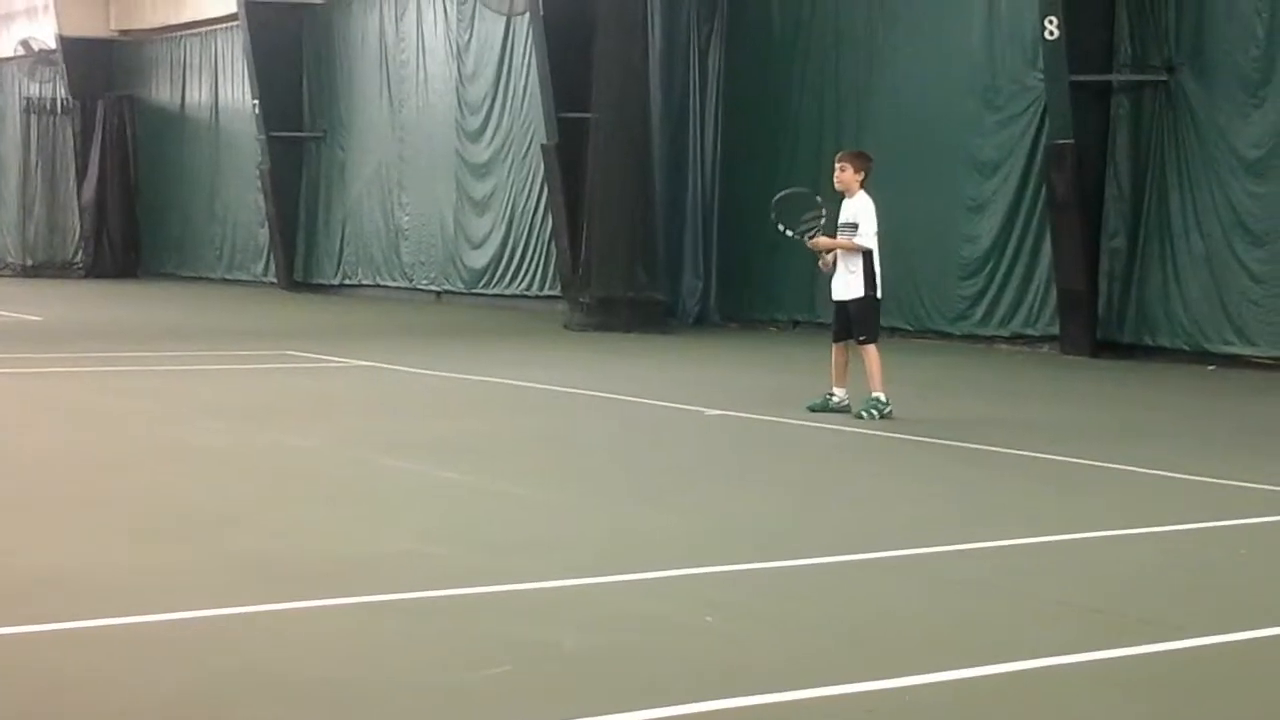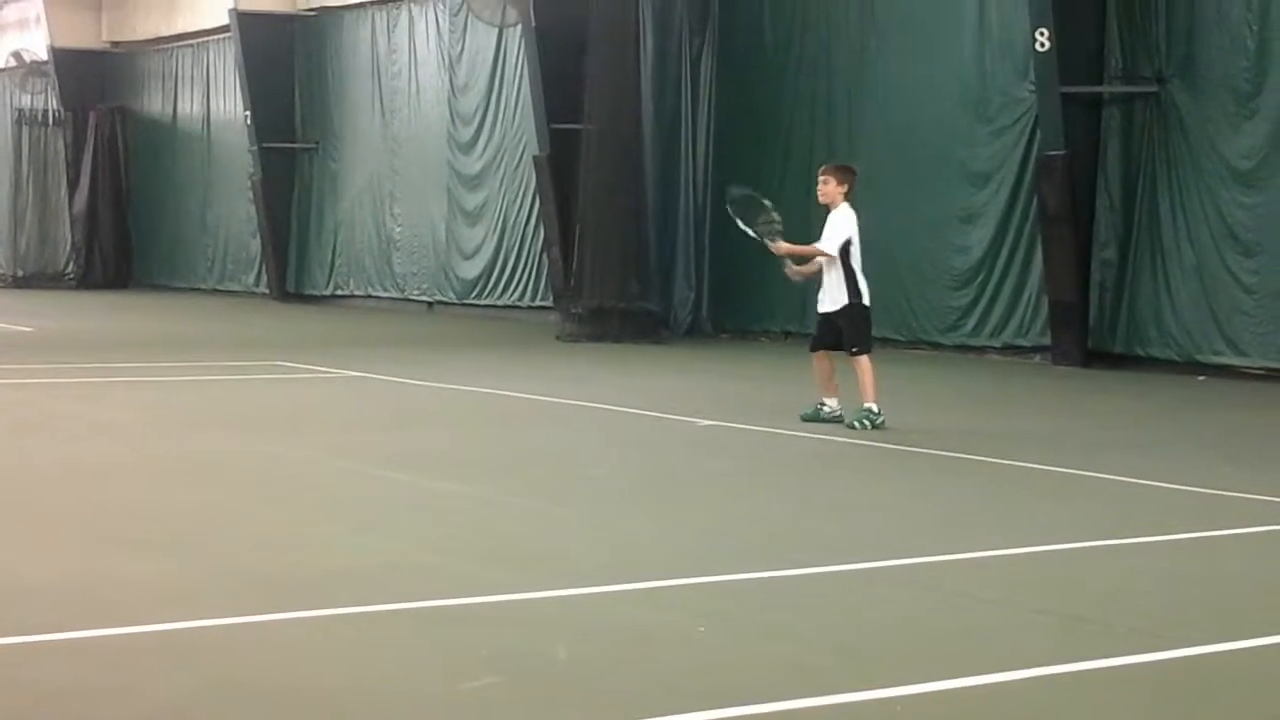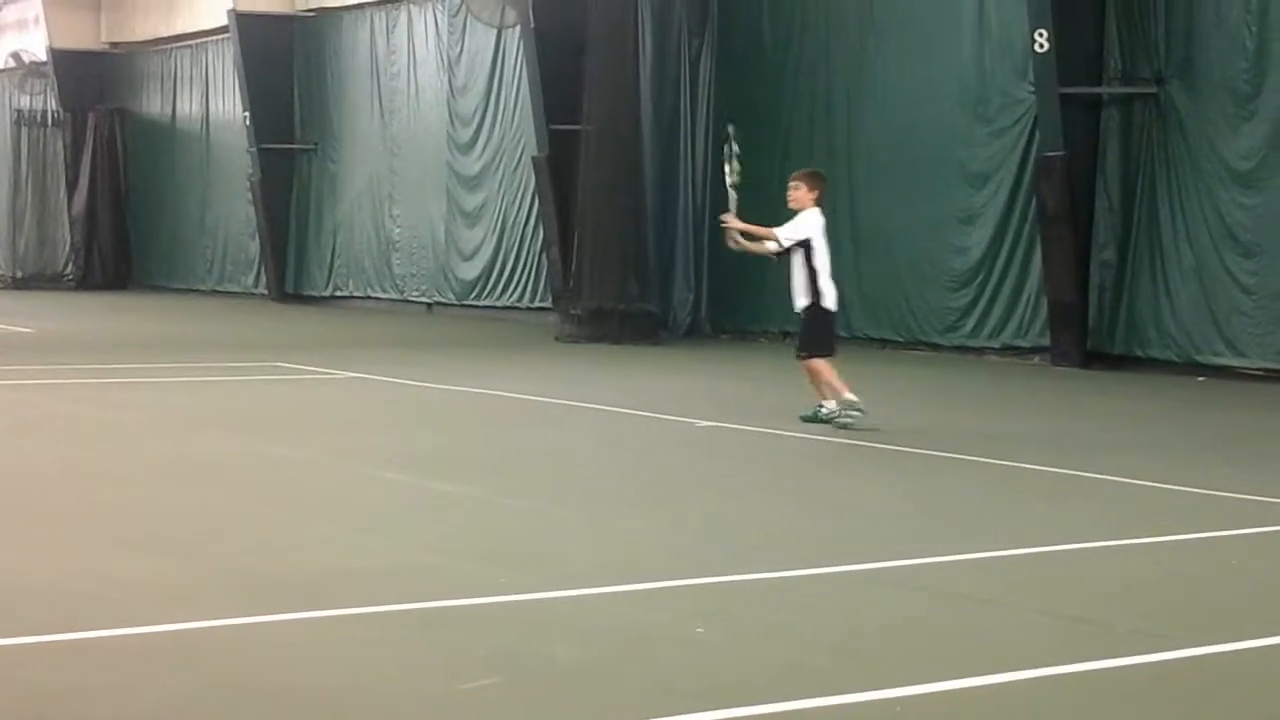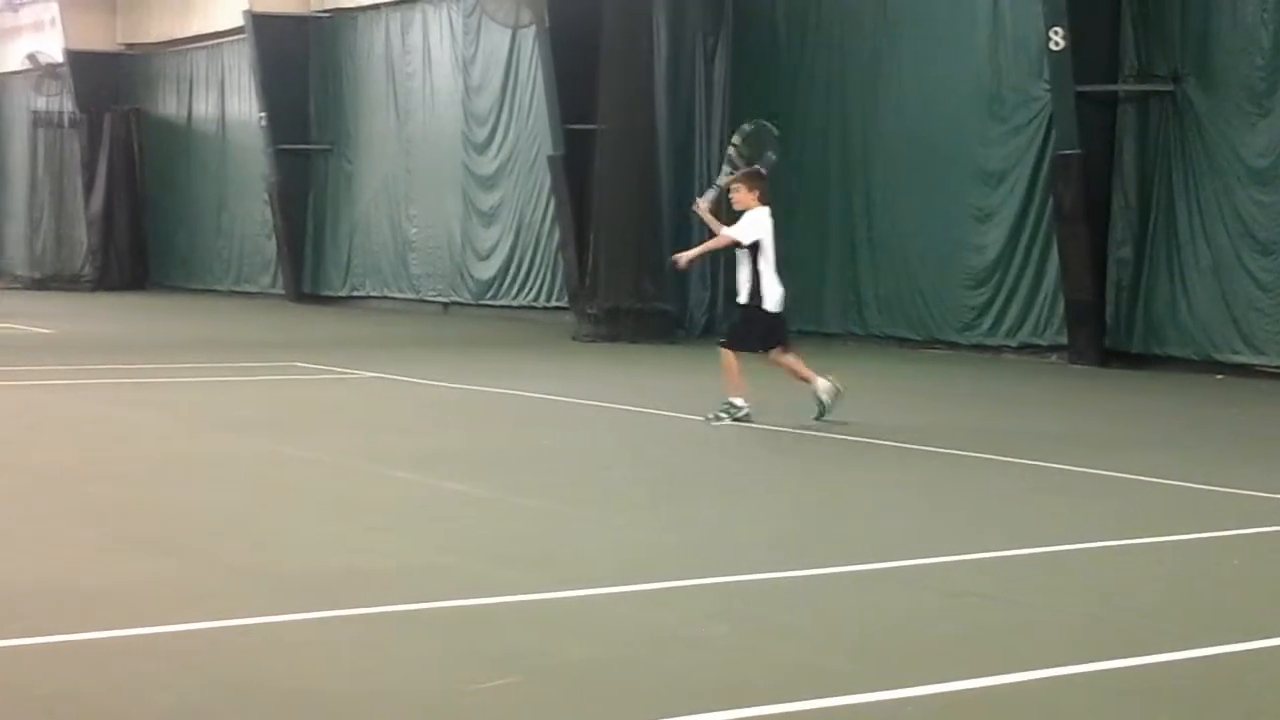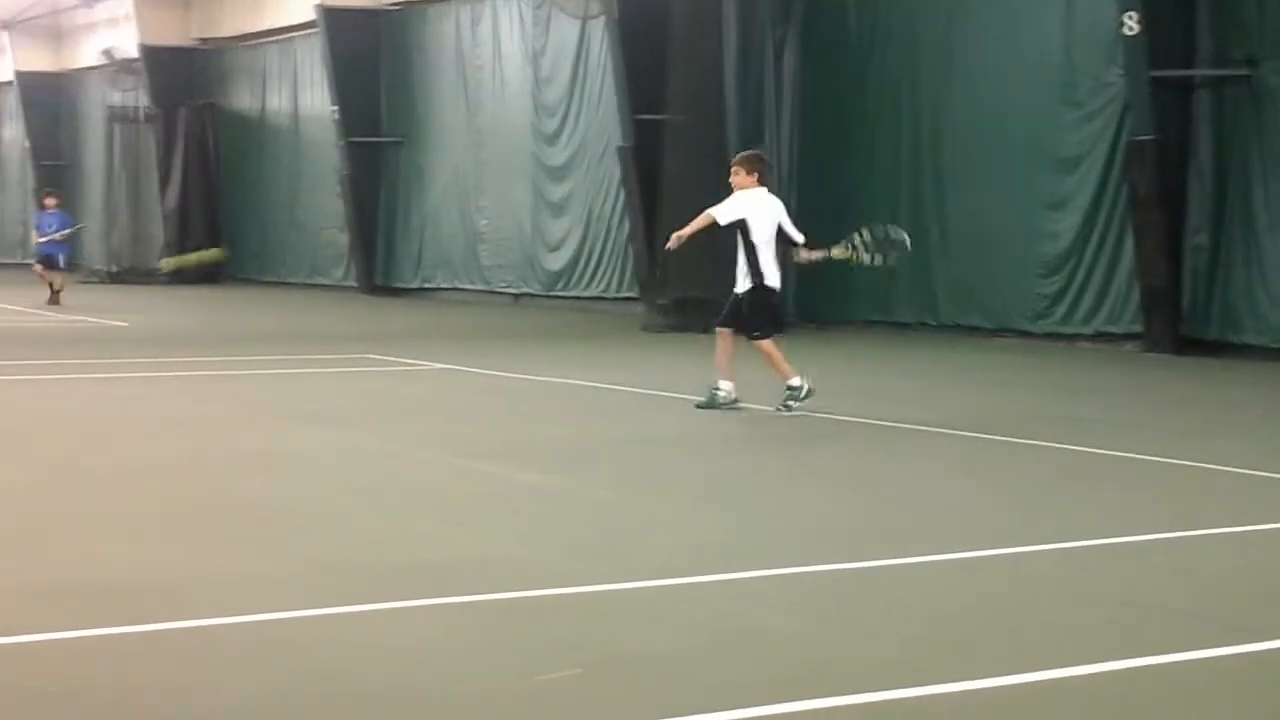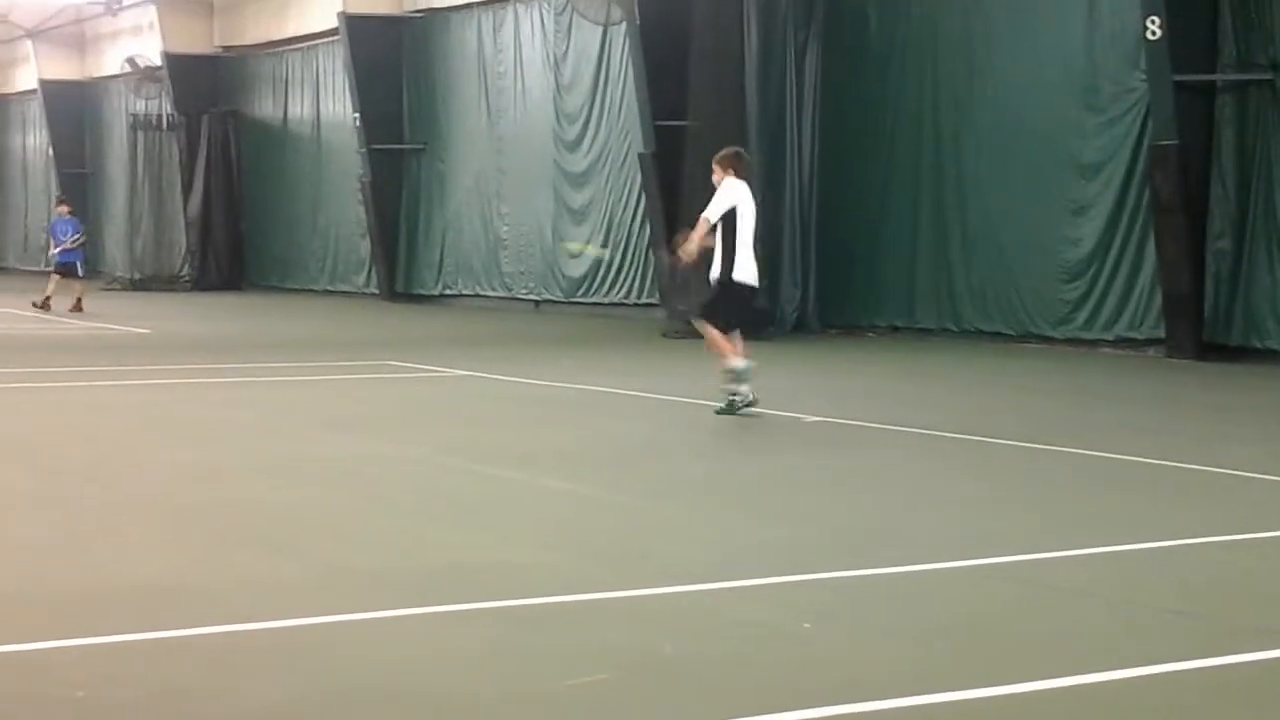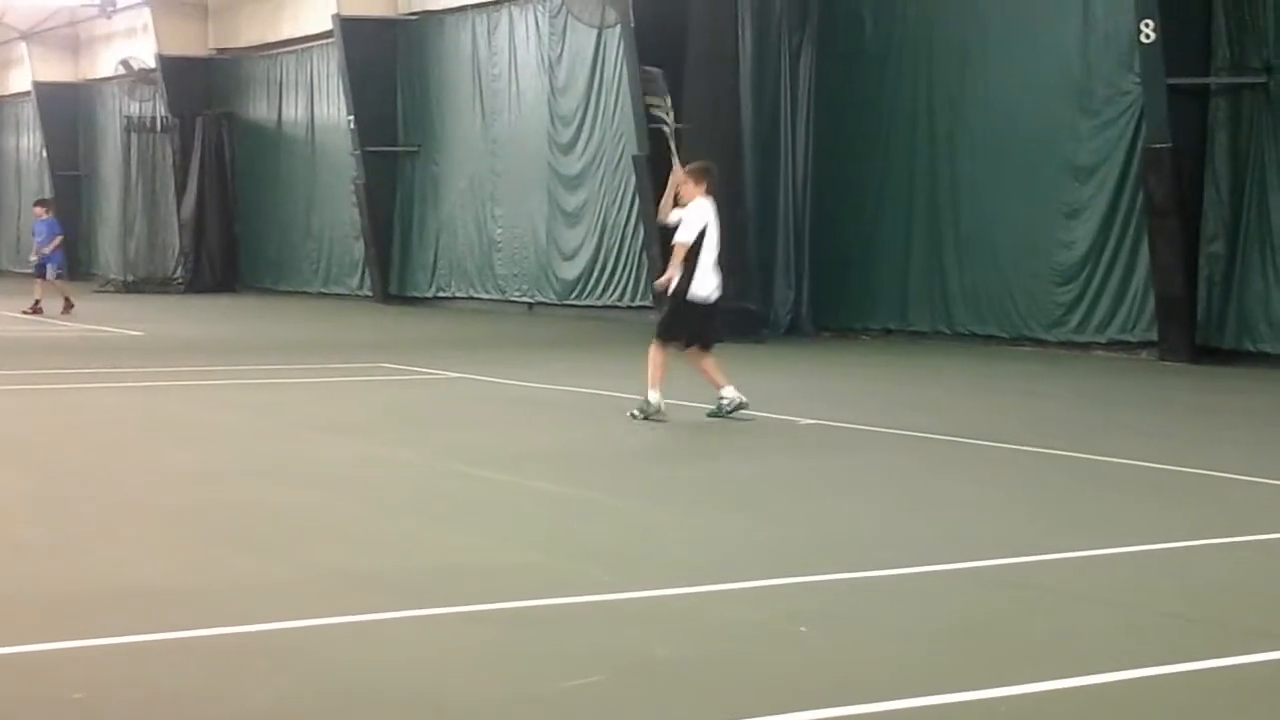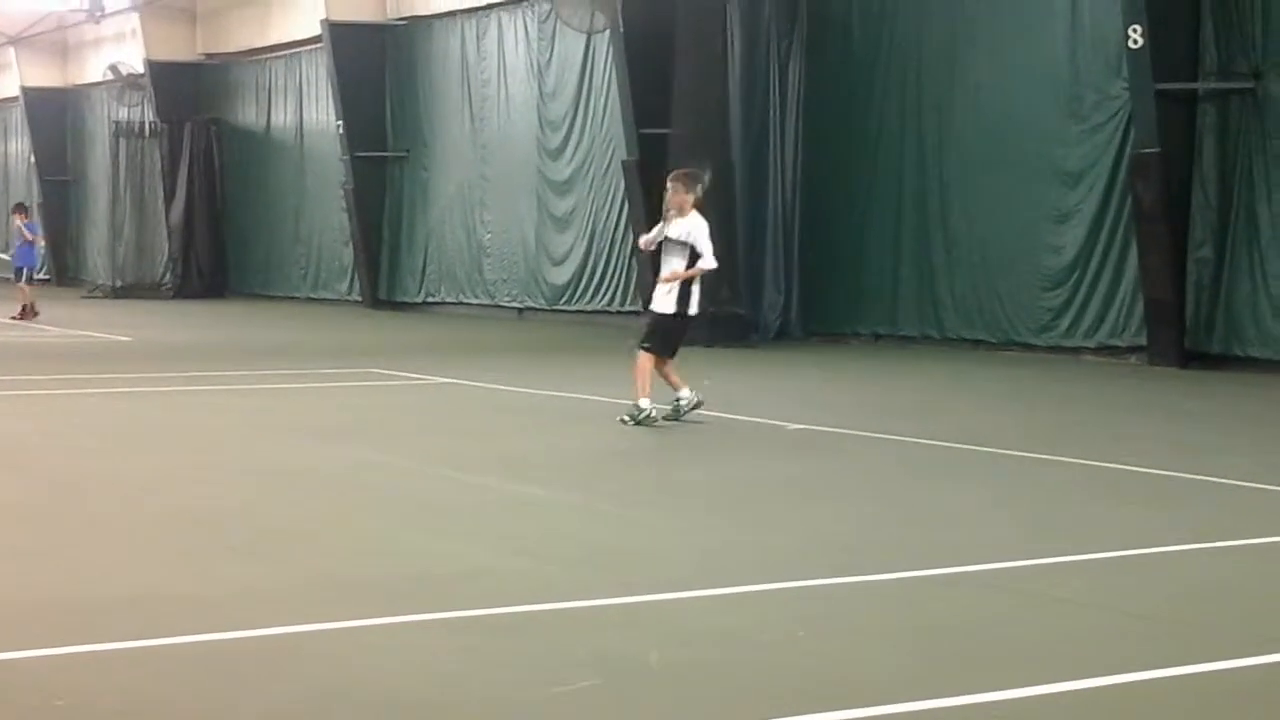
dt=0.3s
person 1, frame 1
left shoulder: (864, 204)
right shoulder: (846, 204)
left elbow: (865, 243)
left wrist: (831, 243)
right wrist: (831, 256)
left hip: (862, 287)
right hip: (843, 287)
left knee: (866, 342)
right knee: (839, 341)
left ankle: (879, 399)
right ankle: (838, 395)
person 1, frame 2
left shoulder: (844, 216)
right shoulder: (834, 217)
left elbow: (827, 250)
left wrist: (789, 249)
right wrist: (800, 269)
left hip: (851, 298)
right hip: (831, 299)
left knee: (858, 353)
right knee: (819, 350)
left ankle: (871, 410)
right ankle: (830, 405)
person 1, frame 3
left shoulder: (810, 219)
right shoulder: (802, 222)
left elbow: (775, 235)
right elbow: (771, 247)
left wrist: (742, 226)
right wrist: (742, 243)
left hip: (818, 301)
right hip: (809, 302)
left knee: (812, 357)
right knee: (807, 358)
left ankle: (849, 401)
right ankle: (829, 406)
person 1, frame 4
left shoulder: (755, 219)
right shoulder: (757, 219)
left elbow: (730, 239)
right elbow: (726, 234)
left wrist: (694, 253)
right wrist: (707, 216)
left hip: (757, 300)
right hip: (766, 299)
left knee: (727, 348)
right knee: (777, 353)
left ankle: (737, 405)
right ankle: (823, 387)
person 1, frame 5
left shoulder: (745, 199)
right shoulder: (774, 203)
left elbow: (713, 215)
right elbow: (796, 237)
left wrist: (684, 232)
right wrist: (800, 251)
left hip: (759, 282)
right hip: (749, 282)
left knee: (760, 337)
right knee: (724, 329)
left ankle: (797, 384)
right ankle: (724, 390)
person 1, frame 6
left shoulder: (731, 186)
right shoulder: (744, 194)
left elbow: (710, 217)
left wrist: (694, 242)
right wrist: (704, 242)
left hip: (732, 274)
right hip: (746, 276)
left knee: (704, 322)
right knee: (731, 331)
left ankle: (737, 364)
right ankle: (739, 391)
person 1, frame 7
left shoulder: (698, 207)
right shoulder: (700, 209)
left elbow: (683, 242)
right elbow: (665, 216)
left wrist: (670, 273)
right wrist: (672, 185)
left hip: (690, 290)
right hip: (706, 293)
left knee: (659, 343)
right knee: (696, 349)
left ankle: (653, 401)
right ankle: (729, 396)
person 1, frame 8
left shoulder: (698, 225)
right shoulder: (669, 219)
left elbow: (708, 263)
right elbow: (647, 243)
left wrist: (680, 275)
right wrist: (646, 241)
left hip: (678, 303)
right hip: (662, 300)
left knee: (646, 351)
right knee: (658, 356)
left ankle: (643, 408)
right ankle: (686, 397)
